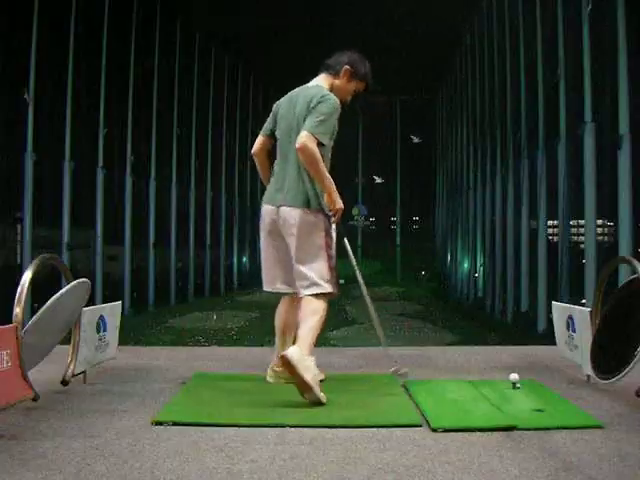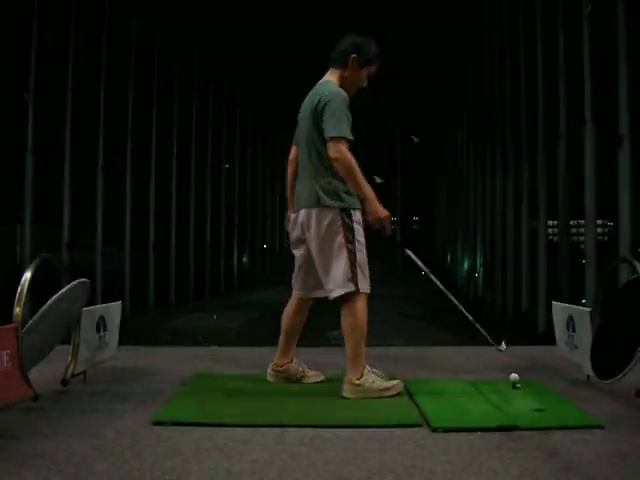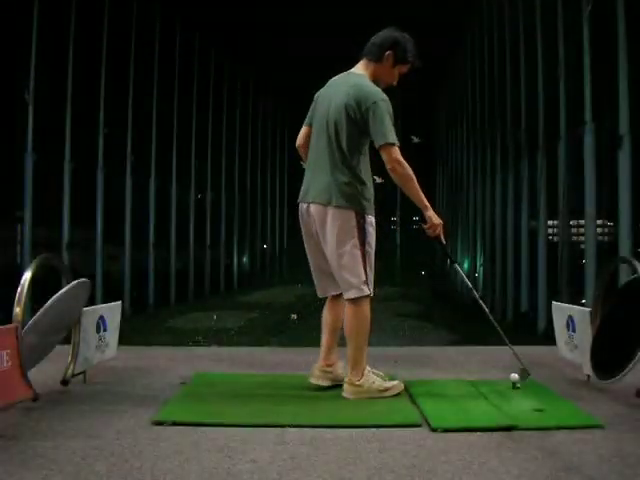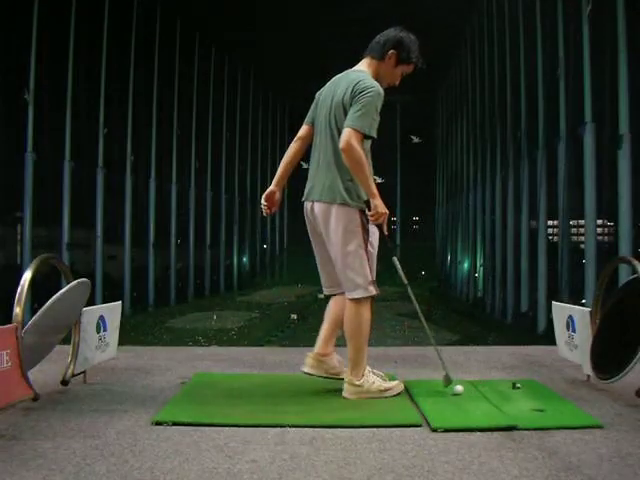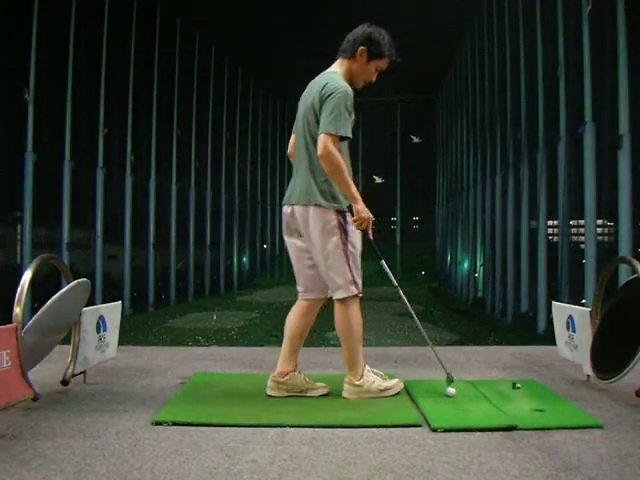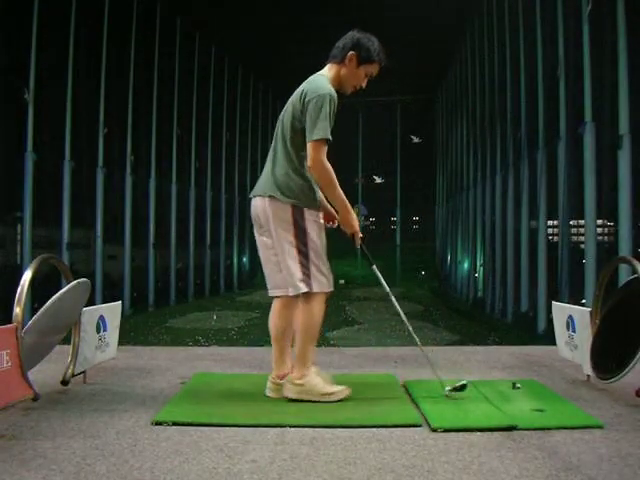
dt=0.4s
person 1, frame 1
left shoulder: (285, 100)
right shoulder: (327, 100)
left elbow: (258, 151)
right elbow: (304, 144)
right wrist: (330, 190)
left hip: (273, 205)
right hip: (306, 206)
left knee: (291, 288)
right knee: (317, 288)
left ankle: (282, 360)
right ankle: (301, 354)
person 1, frame 2
left shoulder: (311, 97)
right shoulder: (334, 96)
left elbow: (294, 159)
right elbow: (338, 153)
left wrist: (292, 207)
right wrist: (371, 201)
left hip: (306, 207)
right hip: (331, 206)
left knee: (304, 291)
right knee: (353, 290)
left ankle: (283, 363)
right ankle: (356, 376)
person 1, frame 3
left shoulder: (328, 88)
right shoulder: (372, 96)
left elbow: (302, 143)
right elbow: (393, 161)
right wrist: (427, 210)
left hip: (311, 201)
right hip: (346, 205)
left knee: (336, 290)
right knee: (357, 291)
left ankle: (326, 365)
right ankle: (358, 378)
person 1, frame 4
left shoulder: (331, 85)
right shoulder: (369, 89)
left elbow: (301, 139)
right elbow: (348, 145)
left wrist: (276, 185)
right wrist: (375, 197)
left hip: (315, 200)
right hip: (345, 203)
left knee: (343, 287)
right knee: (359, 290)
left ankle: (322, 354)
right ankle: (357, 377)
person 1, frame 5
left shoulder: (314, 86)
right shoulder: (339, 89)
left elbow: (294, 149)
right elbow: (326, 150)
right wrist: (357, 201)
left hip: (297, 203)
right hip: (324, 207)
left knee: (312, 294)
right knee: (346, 291)
left ankle: (284, 373)
right ankle: (357, 378)
person 1, frame 6
left shoulder: (310, 88)
right shoulder: (323, 92)
right elbow: (316, 161)
left wrist: (322, 204)
right wrist: (346, 211)
left hip: (271, 199)
right hip: (289, 203)
left knee: (287, 291)
right knee: (313, 289)
left ankle: (281, 374)
right ankle: (301, 376)
